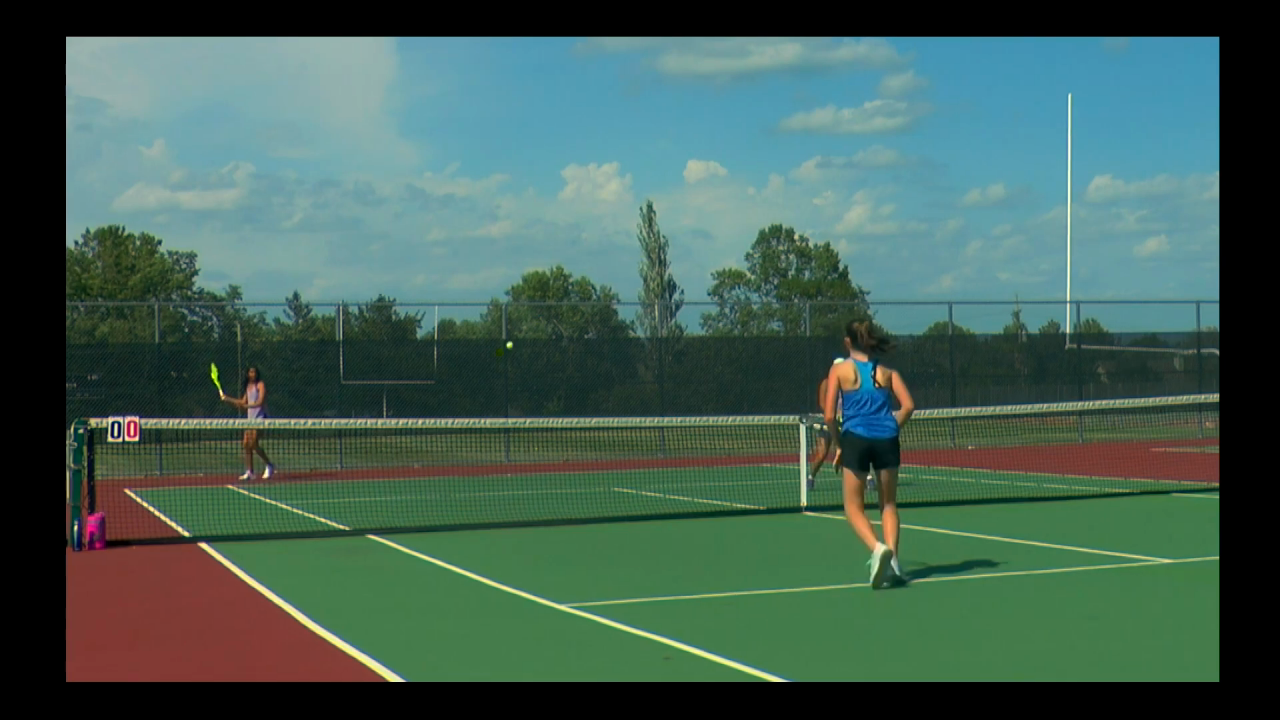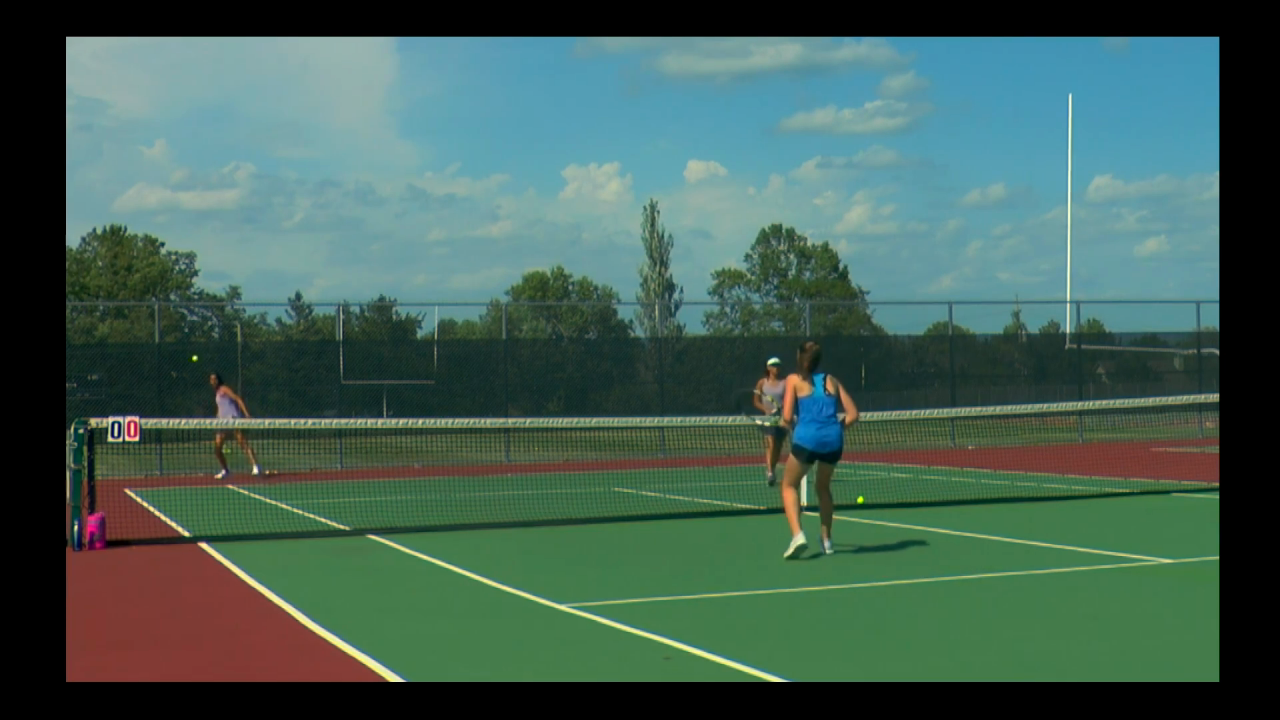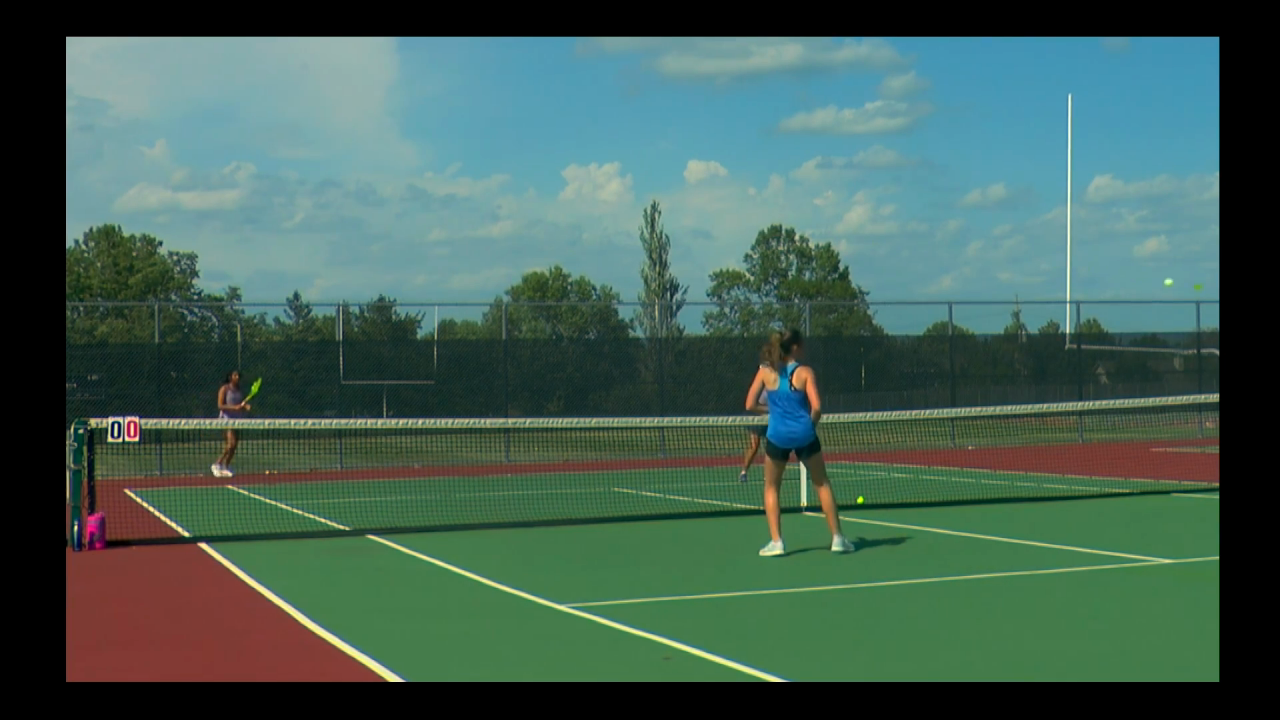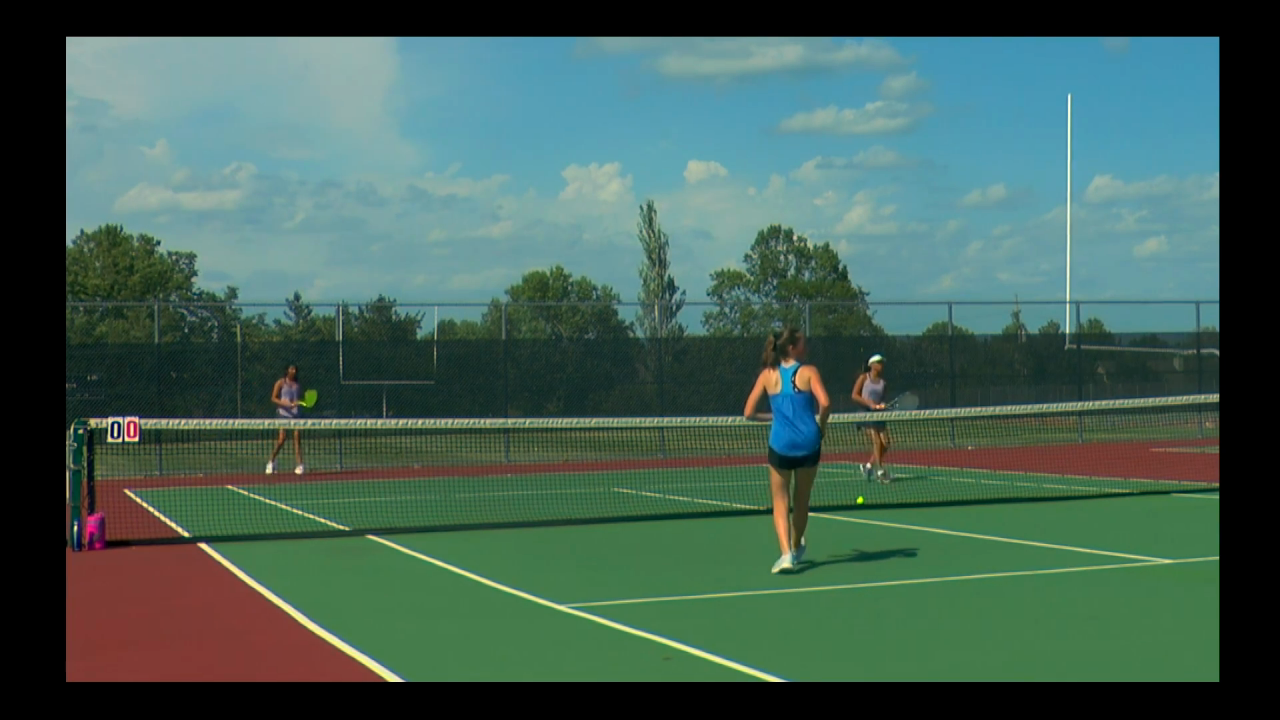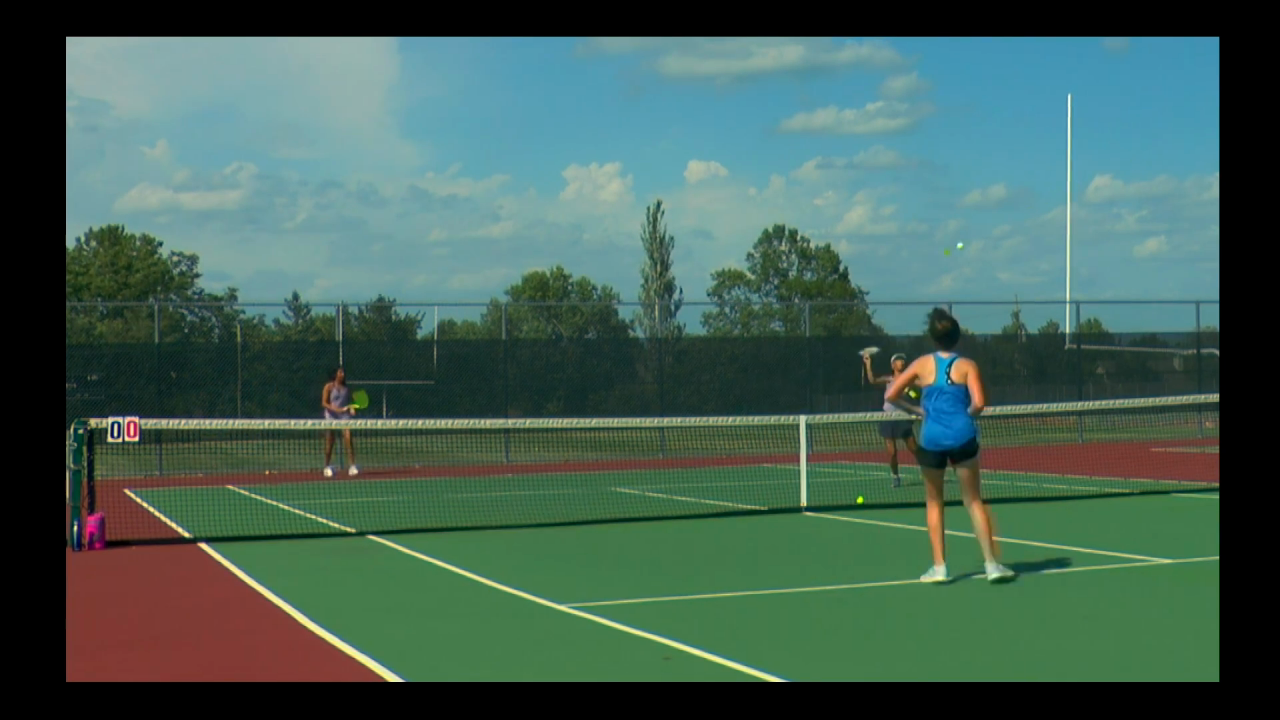
dt=1s
person 1, frame 1
left shoulder: (839, 369)
right shoulder: (888, 370)
left elbow: (829, 415)
right elbow: (908, 406)
left wrist: (838, 441)
left hip: (857, 439)
right hip: (887, 439)
left knee: (854, 509)
right knee: (889, 504)
left ankle: (878, 549)
right ankle: (893, 560)
person 1, frame 2
left shoulder: (794, 379)
right shoulder: (832, 381)
left elbow: (788, 416)
right elbow: (853, 415)
left wrist: (792, 425)
left hip: (806, 439)
right hip: (833, 441)
left knee: (789, 487)
right knee: (822, 487)
left ankle: (798, 535)
right ankle: (826, 540)
person 1, frame 3
left shoulder: (765, 371)
right shoulder: (805, 372)
left elbow: (749, 405)
right elbow: (816, 407)
right wrist: (811, 424)
left hip: (778, 435)
right hip: (804, 434)
left knee: (771, 488)
right knee: (823, 485)
left ankle: (776, 542)
right ankle: (837, 538)
person 1, frame 4
left shoulder: (767, 375)
right shoulder: (809, 371)
left elbow: (748, 413)
right elbow: (825, 403)
right wrist: (822, 426)
left hip: (781, 443)
right hip: (808, 441)
left knee: (781, 504)
right knee: (802, 500)
left ankle: (787, 554)
right ankle: (796, 549)
person 1, frame 5
left shoulder: (922, 363)
right shoulder: (968, 365)
left elbow: (890, 396)
right elbow: (979, 403)
left wrist: (915, 410)
right wrist: (966, 415)
left hip: (932, 439)
right hip: (962, 437)
left knee: (934, 502)
right knee: (974, 502)
left ankle: (939, 567)
right ankle: (991, 563)
